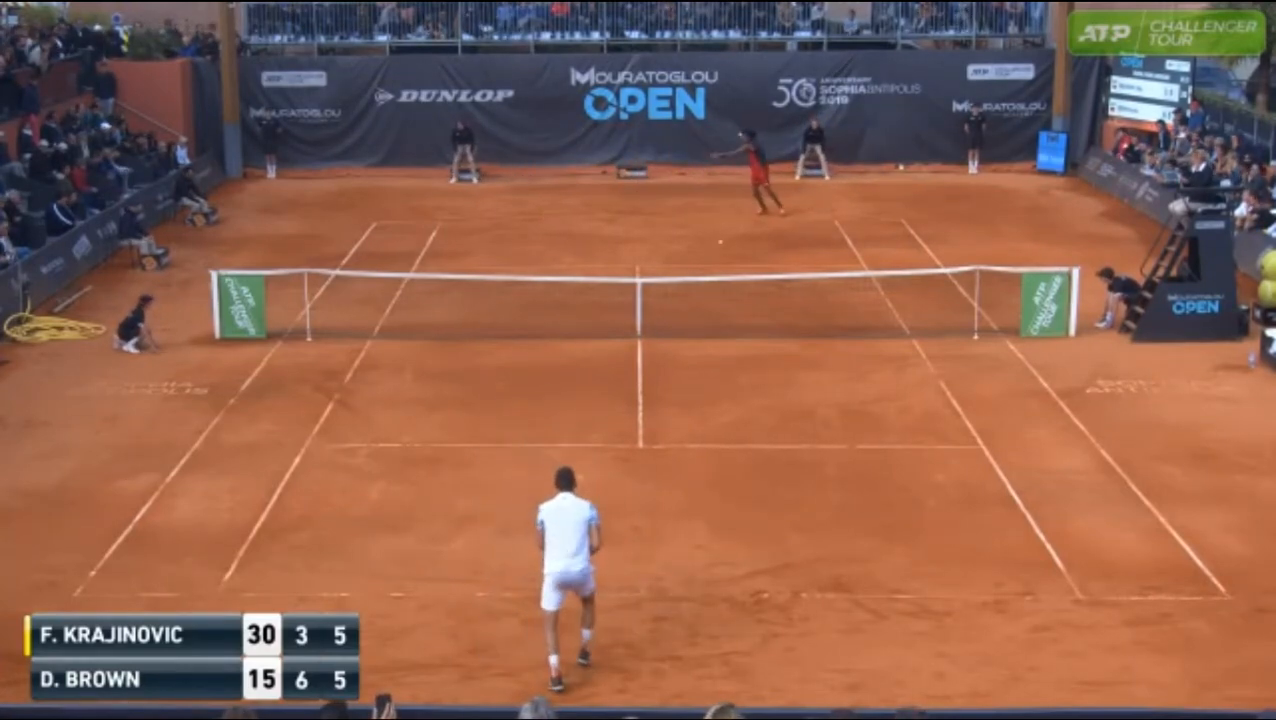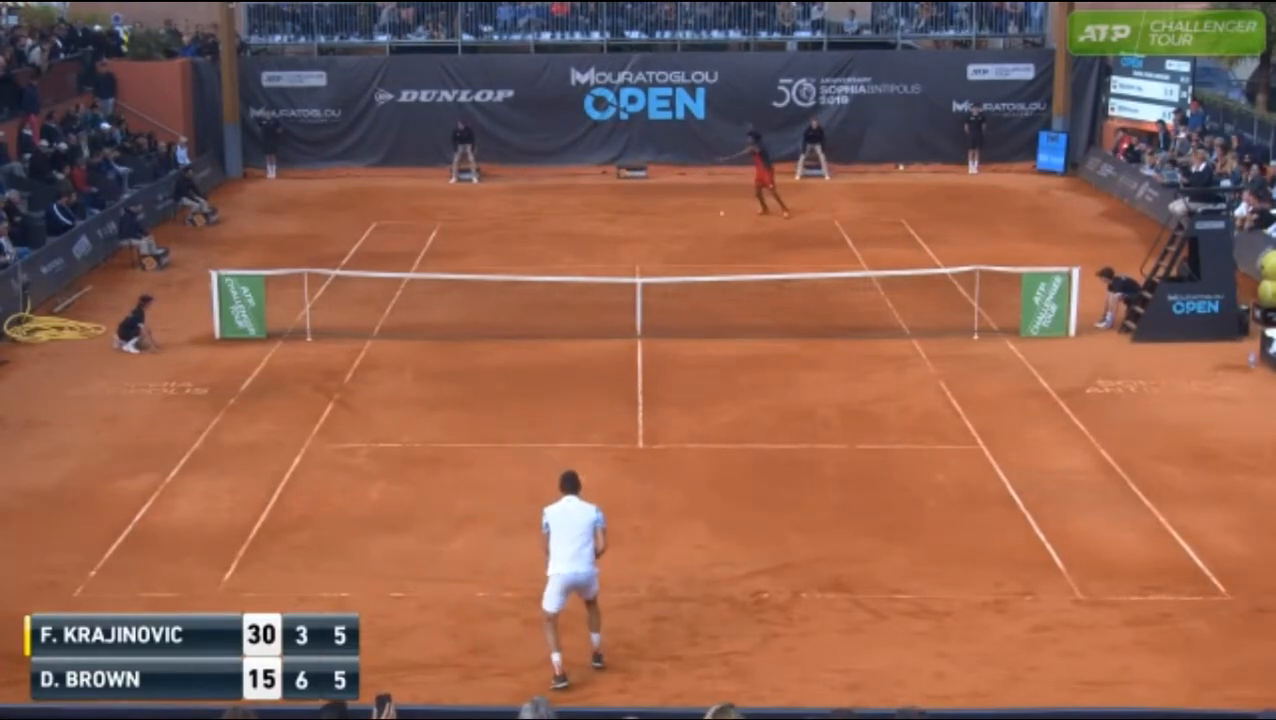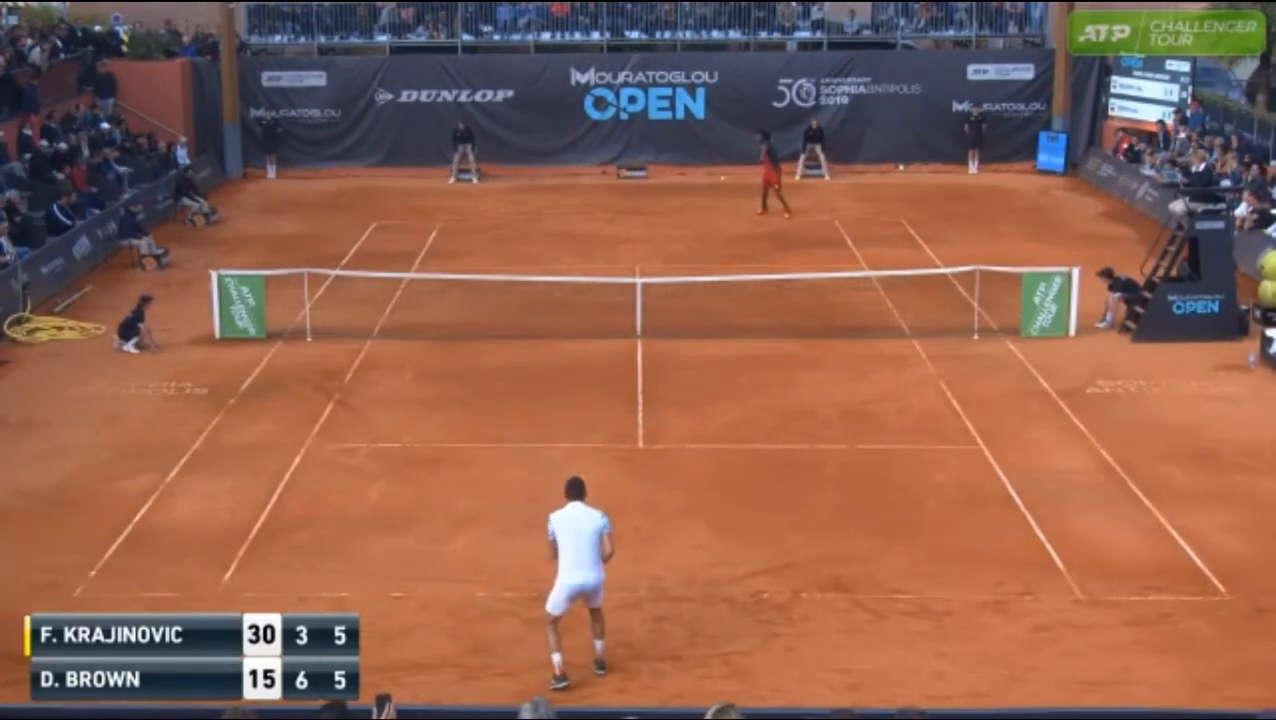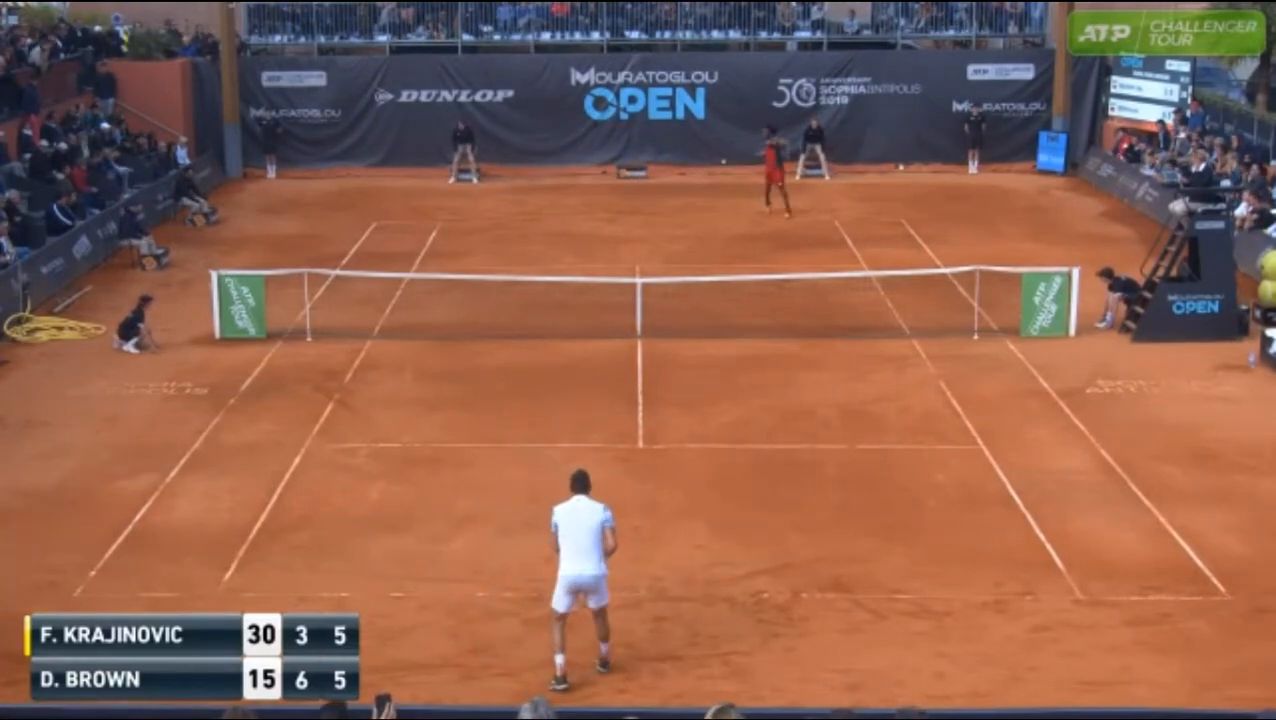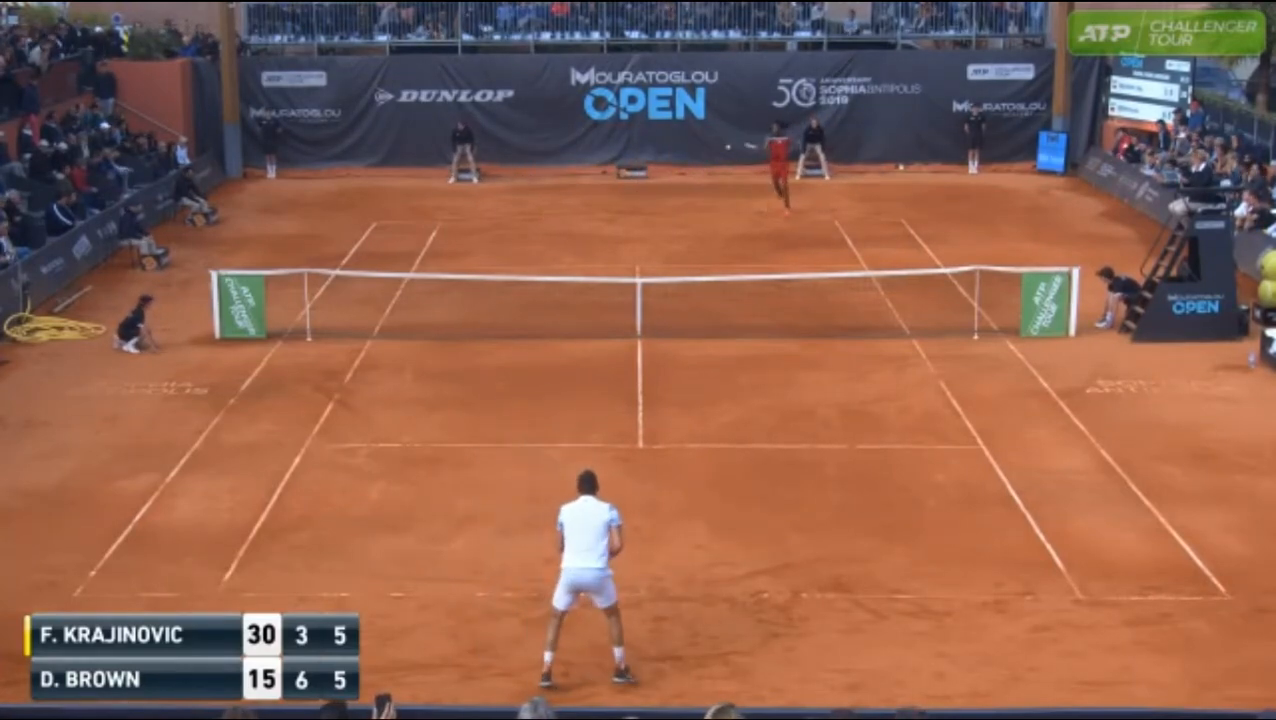
dt=0.1s
person 1, frame 1
left shoulder: (544, 508)
right shoulder: (588, 507)
left elbow: (541, 544)
right elbow: (596, 544)
left hip: (555, 571)
right hip: (581, 570)
left knee: (550, 623)
right knee: (588, 599)
left ankle: (556, 676)
right ankle: (584, 650)
person 1, frame 2
left shoulder: (549, 512)
right shoulder: (593, 511)
left elbow: (547, 548)
right elbow: (602, 546)
left hip: (560, 575)
right hip: (586, 574)
left knee: (549, 622)
right knee: (592, 603)
left ankle: (559, 673)
right ankle: (597, 654)
person 1, frame 3
left shoulder: (555, 518)
right shoulder: (599, 516)
left elbow: (554, 554)
right elbow: (609, 551)
left hip: (568, 582)
right hip: (593, 581)
left knee: (551, 623)
right knee: (596, 613)
left ankle: (559, 673)
right ankle: (600, 661)
person 1, frame 4
left shoulder: (558, 511)
right shoulder: (602, 510)
left elbow: (556, 546)
right elbow: (612, 545)
left hip: (568, 574)
right hip: (594, 574)
left knee: (559, 622)
right knee: (600, 616)
left ankle: (560, 675)
right ankle: (604, 660)
person 1, frame 5
left shoulder: (565, 510)
right shoulder: (609, 510)
left elbow: (561, 546)
right elbow: (618, 545)
left hip: (570, 572)
right hip: (597, 573)
left knee: (556, 619)
right knee: (613, 615)
left ankle: (546, 672)
right ankle: (620, 669)
